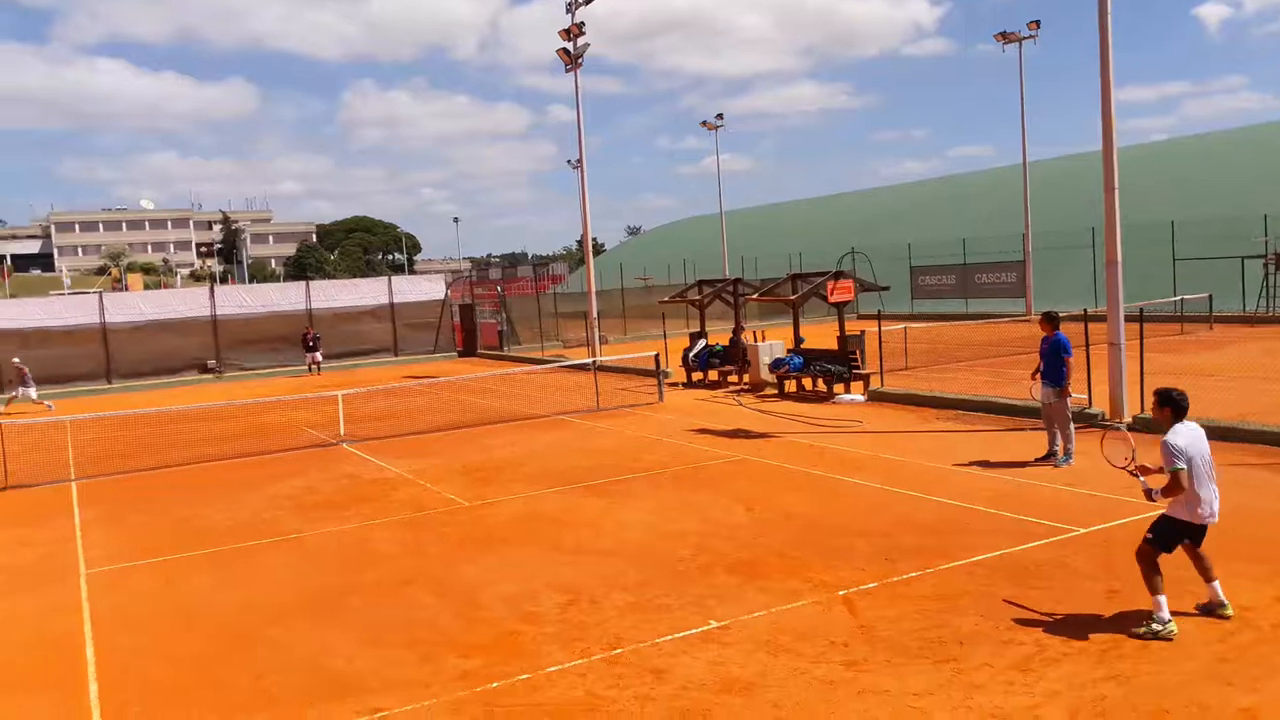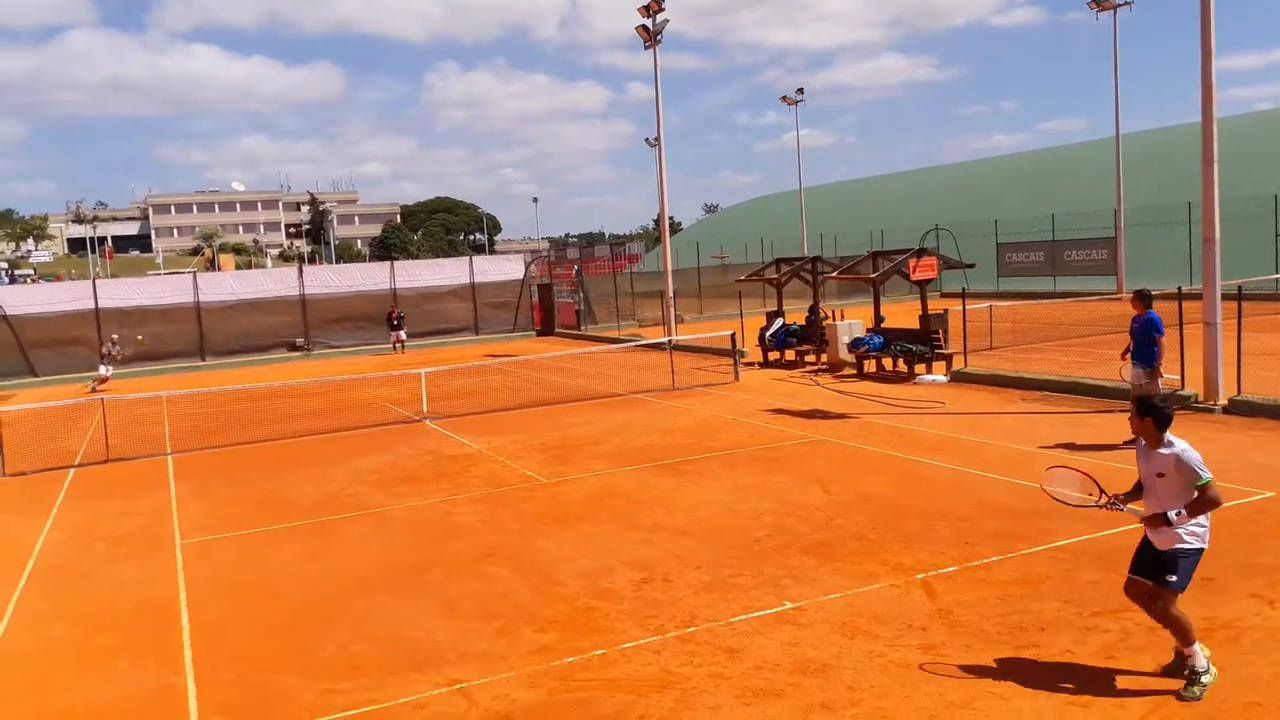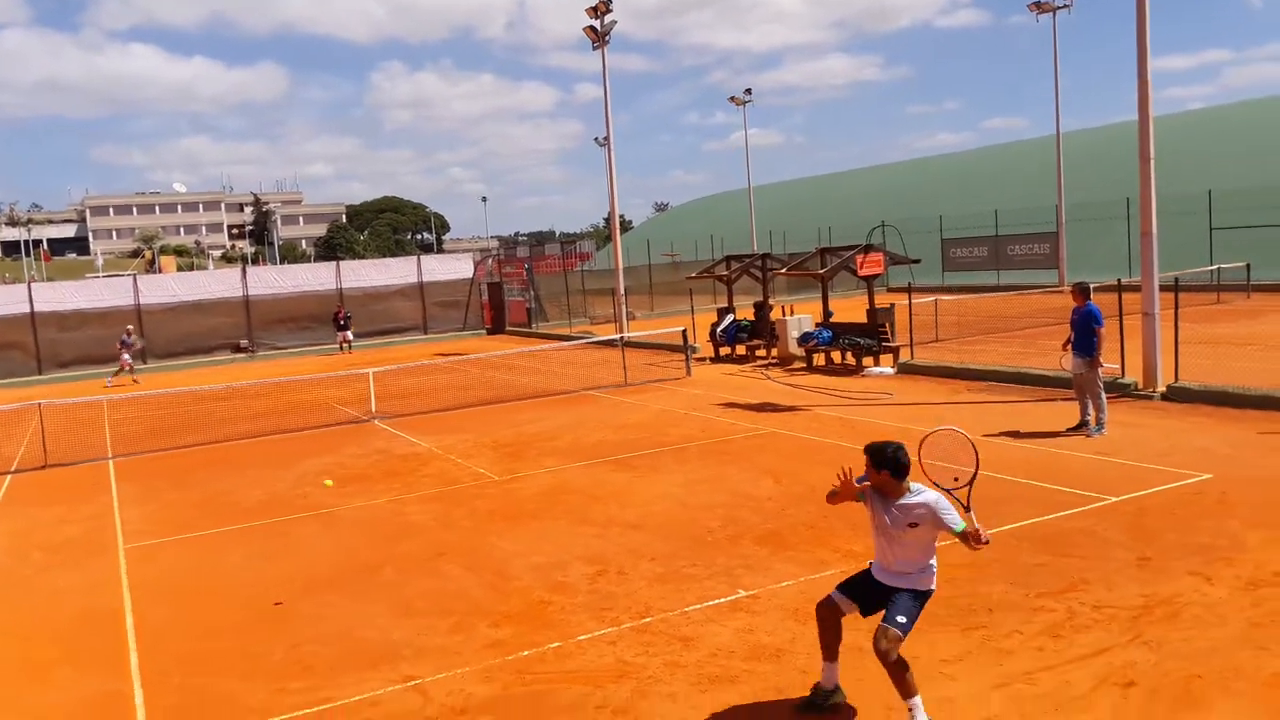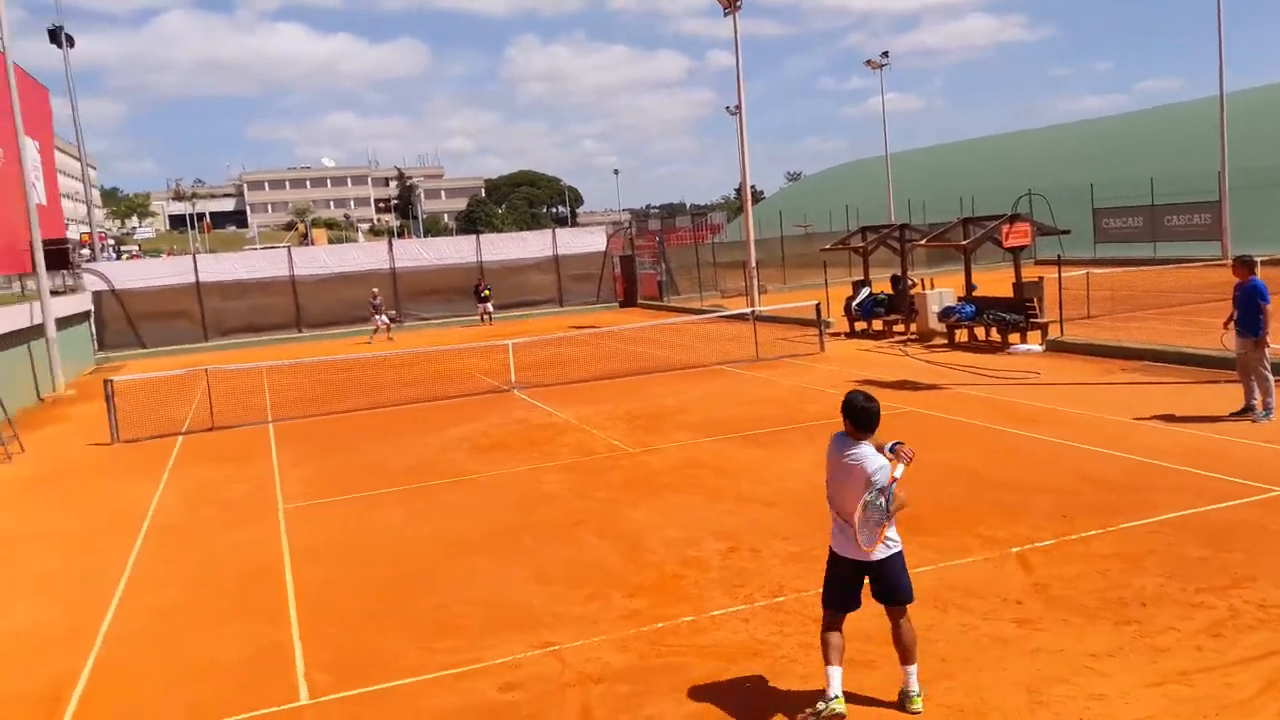
dt=0.7s
person 1, frame 1
left shoulder: (1171, 441)
right shoulder: (1197, 430)
left elbow: (1179, 485)
left wrist: (1155, 494)
right wrist: (1155, 470)
left hip: (1184, 511)
right hip: (1207, 506)
left knee: (1145, 554)
right knee: (1193, 548)
left ankle: (1162, 620)
right ankle: (1218, 601)
person 1, frame 2
left shoulder: (1182, 454)
right shoulder: (1143, 446)
left elbow: (1213, 498)
left wrist: (1170, 517)
right wrist: (1127, 497)
left hip: (1185, 537)
right hip: (1157, 534)
left knee: (1163, 603)
right knee: (1135, 590)
left ankle: (1200, 667)
right ankle: (1186, 650)
person 1, frame 3
left shoulder: (930, 502)
right shoulder: (870, 486)
left elbow: (968, 538)
right elbow: (832, 498)
left wrist: (979, 538)
right wrist: (846, 490)
left hip: (914, 585)
right hip: (881, 573)
left knee: (884, 646)
right knee: (827, 610)
right ankle: (829, 687)
person 1, frame 4
left shoulder: (837, 443)
right shoulder: (877, 467)
left wrist: (891, 448)
right wrist: (896, 501)
left hip: (844, 551)
right hip: (882, 551)
left knee: (832, 622)
right knee: (899, 616)
right ankle: (912, 692)
